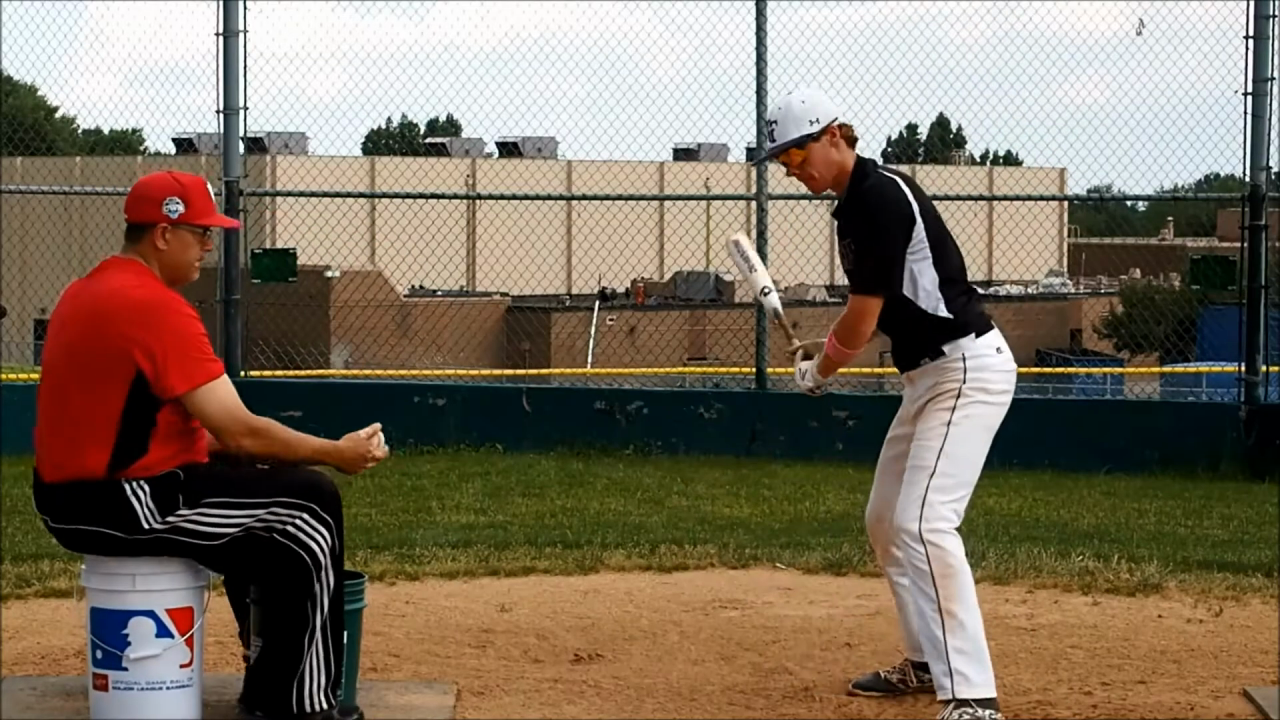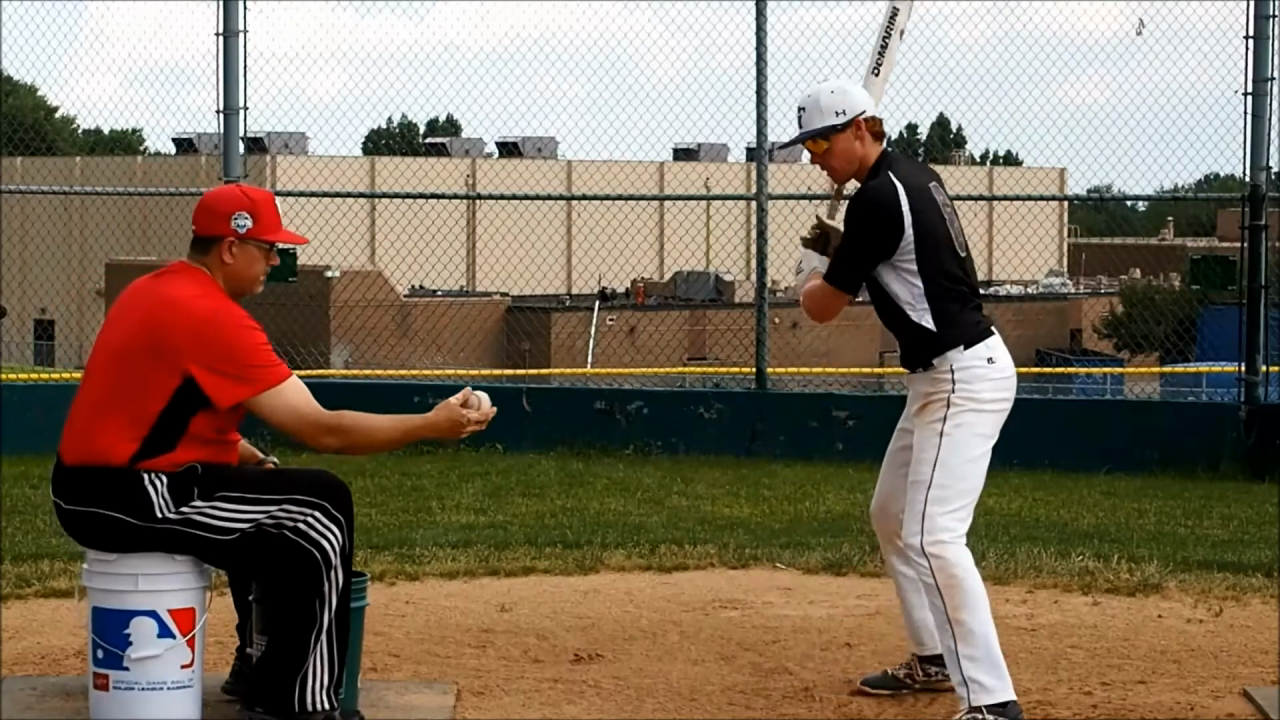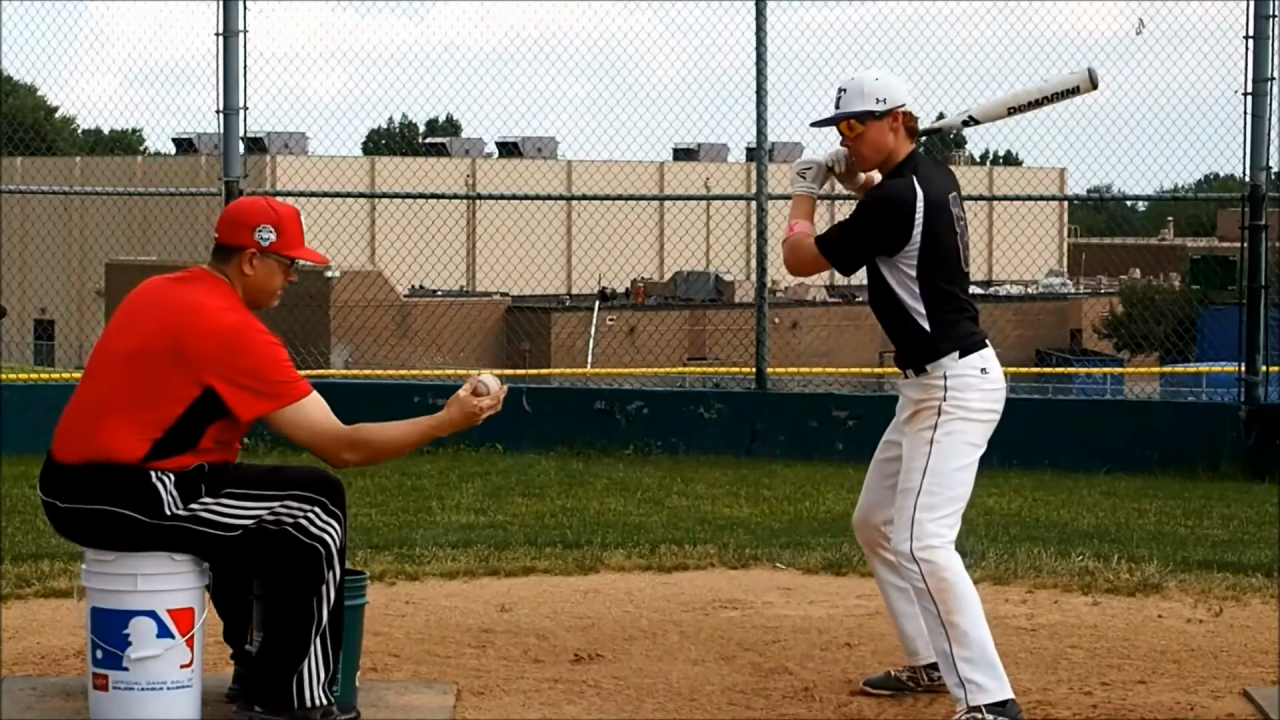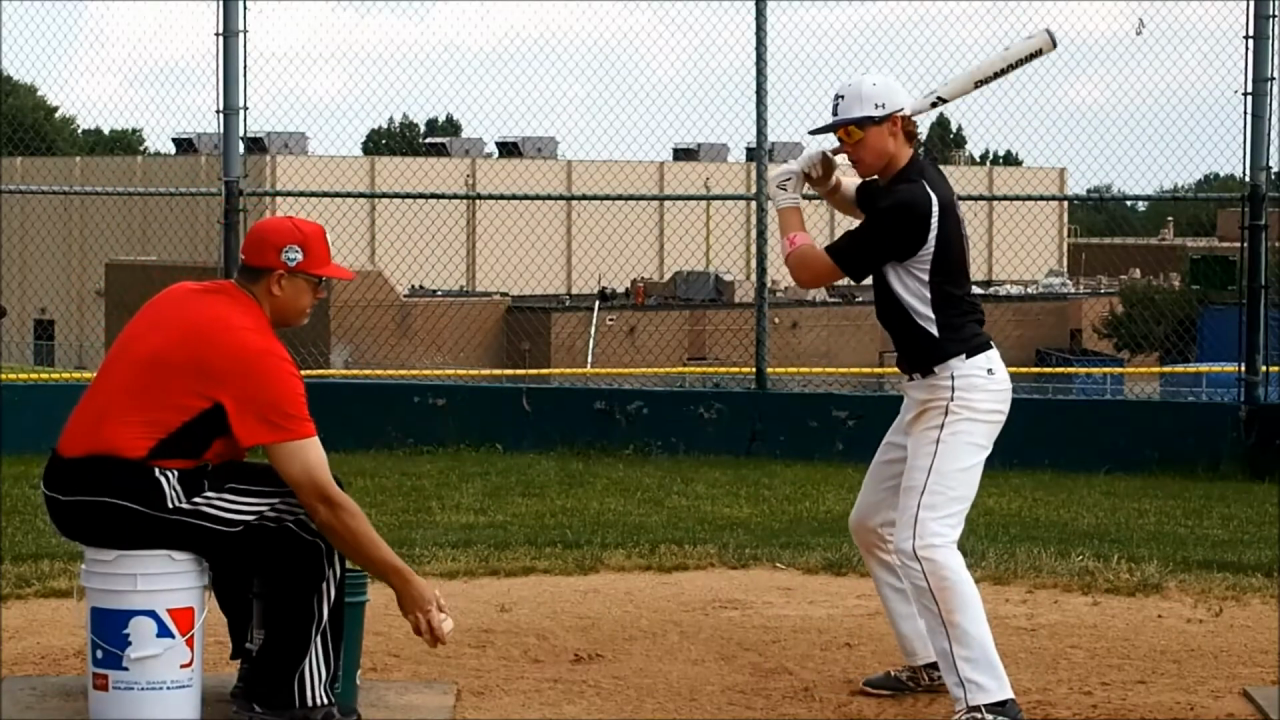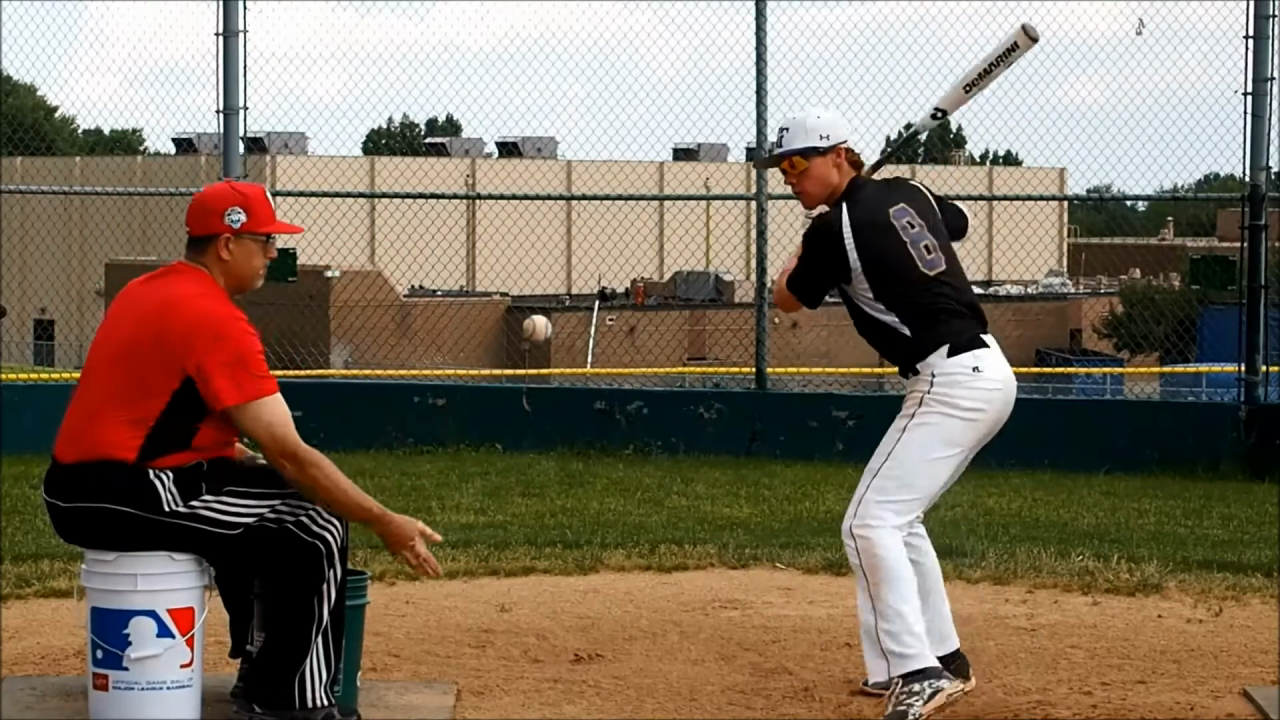
dt=0.5s
person 1, frame 1
left shoulder: (880, 194)
right shoulder: (853, 202)
left elbow: (862, 317)
left wrist: (819, 370)
right wrist: (826, 350)
left hip: (967, 369)
right hip: (927, 374)
left knee: (921, 522)
right knee: (885, 521)
right ankle: (928, 660)
person 1, frame 2
left shoulder: (877, 198)
right shoulder: (911, 174)
left elbow: (822, 306)
left wrist: (813, 265)
right wrist: (844, 244)
left hip: (963, 376)
right hip: (944, 374)
left knee: (932, 535)
right knee: (891, 516)
right ankle: (933, 656)
person 1, frame 3
left shoulder: (898, 199)
right shoulder: (931, 176)
left elbow: (799, 259)
left wrist: (805, 193)
right wrist: (857, 181)
left hip: (953, 384)
right hip: (932, 382)
left knee: (922, 539)
right knee: (876, 522)
right ankle: (929, 661)
person 1, frame 4
left shoulder: (911, 201)
right shoulder: (911, 181)
left elbow: (811, 271)
right elbow: (863, 200)
left wrist: (787, 203)
right wrist: (824, 181)
left hip: (962, 387)
right hip: (932, 388)
left knee: (924, 540)
right knee: (873, 523)
right ankle: (931, 661)
person 1, frame 5
left shoulder: (832, 230)
right shoulder: (908, 191)
left elbow: (786, 298)
right elbow: (957, 223)
left hip: (951, 383)
right hip: (979, 374)
left knee: (871, 521)
right knee: (892, 518)
right ankle: (940, 657)
person 2, frame 1
left shoulder: (90, 288)
right shoulder: (158, 307)
right elbow: (240, 431)
left wrist: (246, 451)
right wrist: (336, 452)
left hip: (79, 493)
right hip: (119, 505)
left knee: (263, 491)
right knee: (310, 505)
person 2, frame 2
left shoulder: (151, 289)
right shoulder: (215, 318)
right elbow: (323, 431)
left wrist: (257, 463)
right wrist: (432, 425)
left hip: (90, 488)
right hip: (127, 500)
left knee: (274, 511)
right knee: (320, 508)
left ankle: (266, 675)
person 2, frame 3
left shoulder: (155, 291)
right shoulder: (235, 330)
right elbow: (342, 446)
left wrist: (236, 463)
right wrist: (447, 420)
left hip: (73, 488)
right hip: (120, 499)
left knee: (263, 506)
right knee: (314, 512)
left ankle: (258, 673)
person 2, frame 4
left shoulder: (181, 297)
right shoulder: (258, 353)
right elbow: (325, 498)
right wrist: (403, 581)
left hip: (73, 486)
right hip: (118, 497)
left knee: (278, 494)
right knee: (307, 517)
left ankle: (264, 672)
person 2, frame 5
left shoulder: (146, 289)
right shoulder: (215, 318)
right elbow: (288, 453)
left wrist: (240, 455)
right wrist: (384, 522)
left hip: (76, 486)
right hip: (116, 499)
left knee: (272, 492)
right knee: (313, 521)
